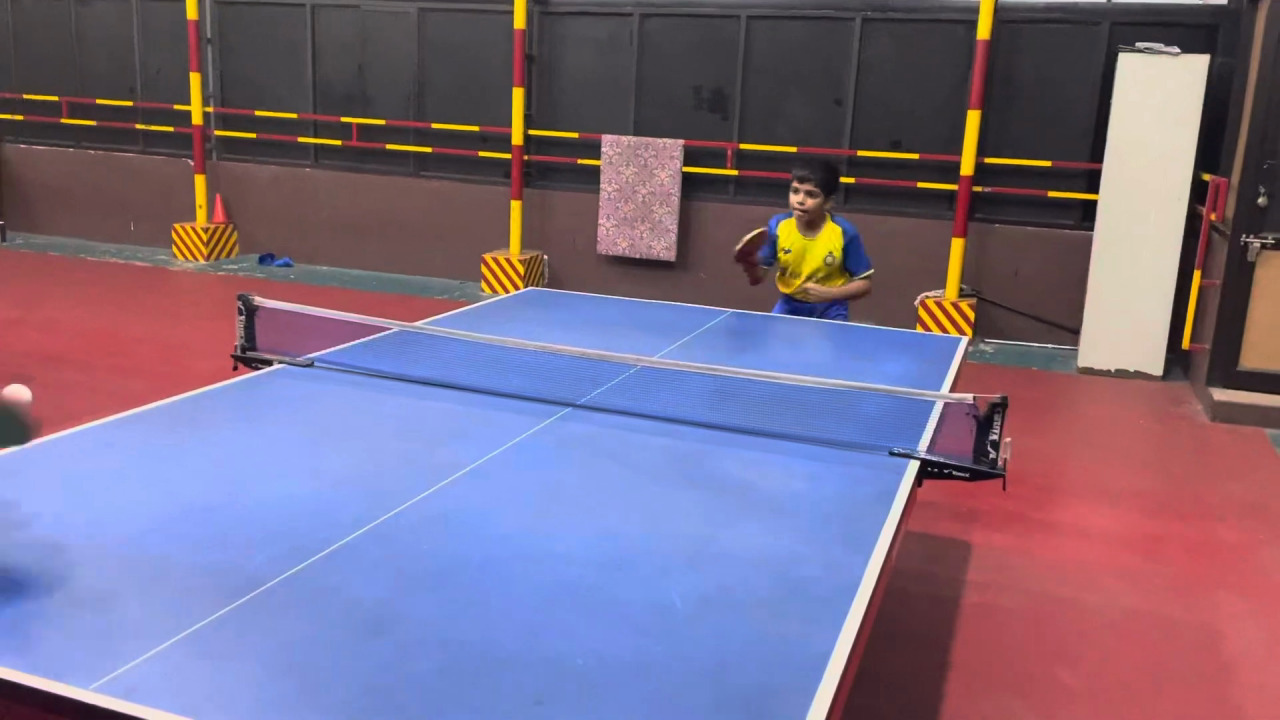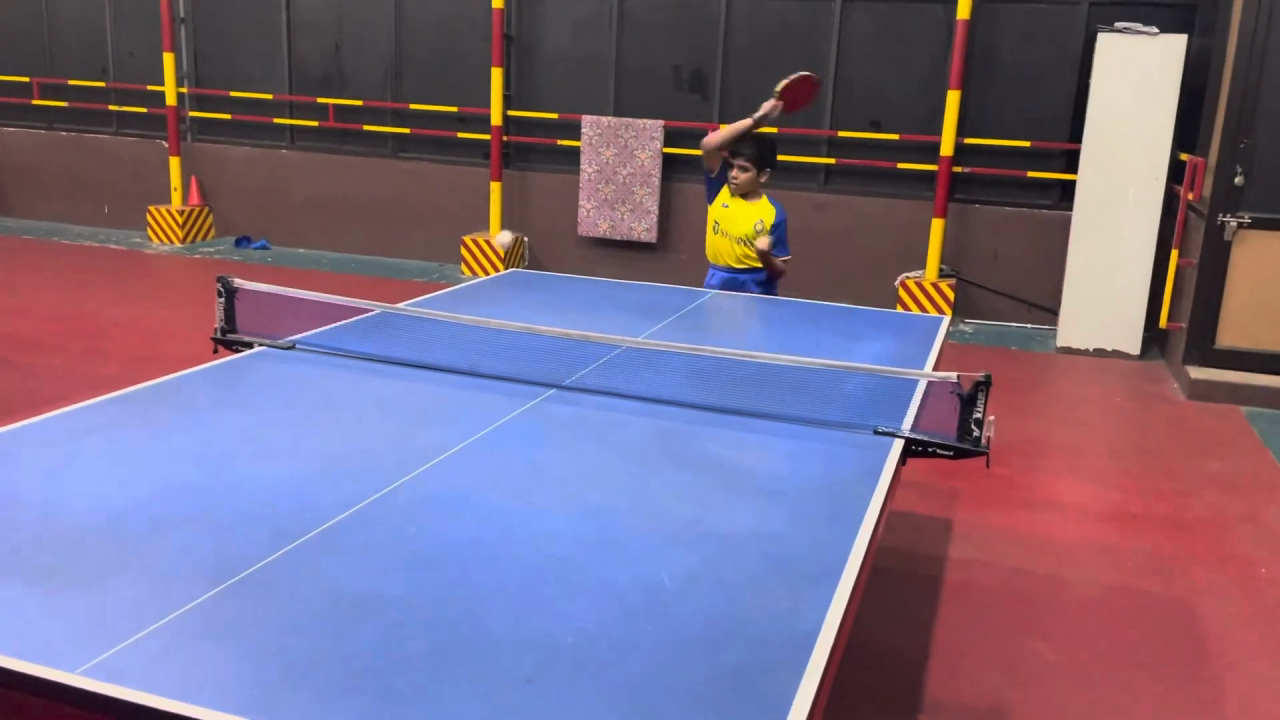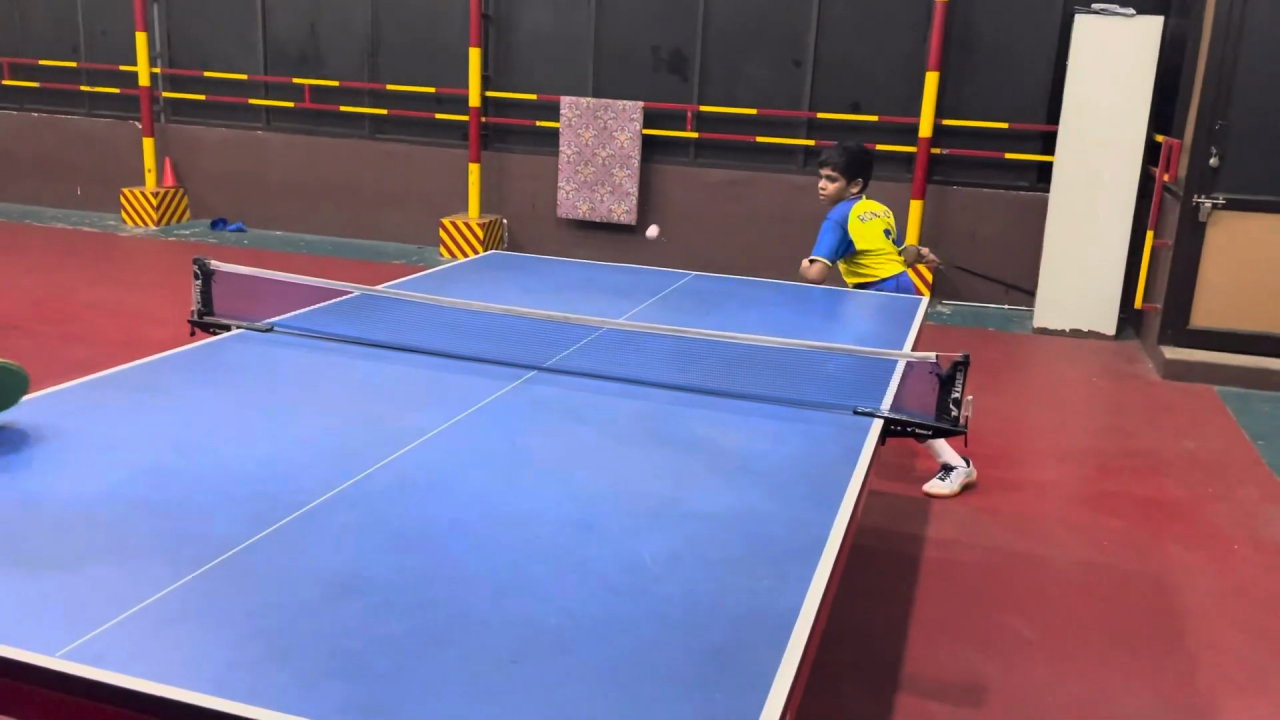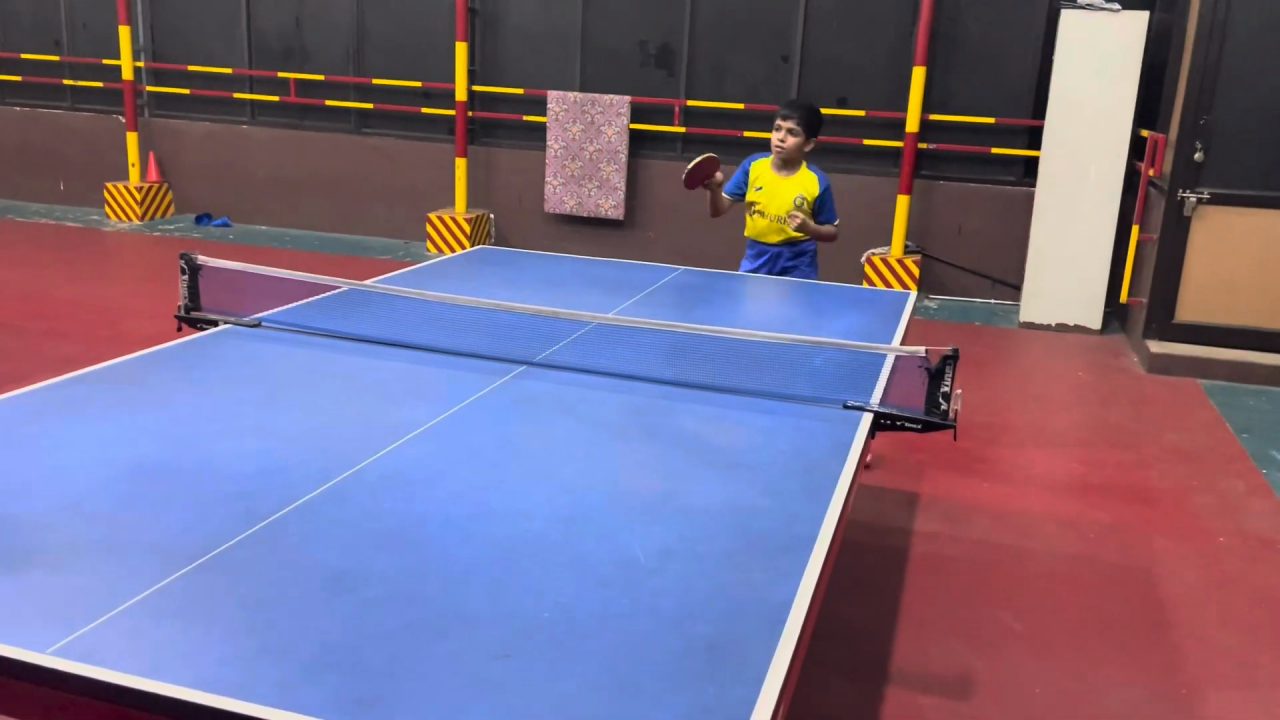
dt=1s
person 1, frame 1
left shoulder: (844, 233)
right shoulder: (777, 226)
left elbow: (864, 283)
left wrist: (829, 293)
left hip: (828, 314)
right hip: (789, 311)
person 1, frame 2
left shoulder: (773, 214)
right shoulder: (721, 189)
left elbow: (778, 271)
right elbow: (708, 145)
left wrist: (765, 256)
right wrist: (755, 119)
left hip: (756, 292)
right hip: (717, 287)
person 1, frame 3
left shoulder: (839, 218)
right shoulder: (879, 212)
left elbow: (817, 275)
right elbow: (904, 255)
left wrist: (804, 267)
right wrist: (918, 254)
right hip: (885, 299)
person 1, frame 4
left shoulder: (817, 182)
right shoulder: (752, 167)
left elbow: (831, 231)
right elbow: (718, 211)
left wrist: (810, 228)
right wrist: (715, 189)
left hip: (796, 265)
right hip: (757, 260)
